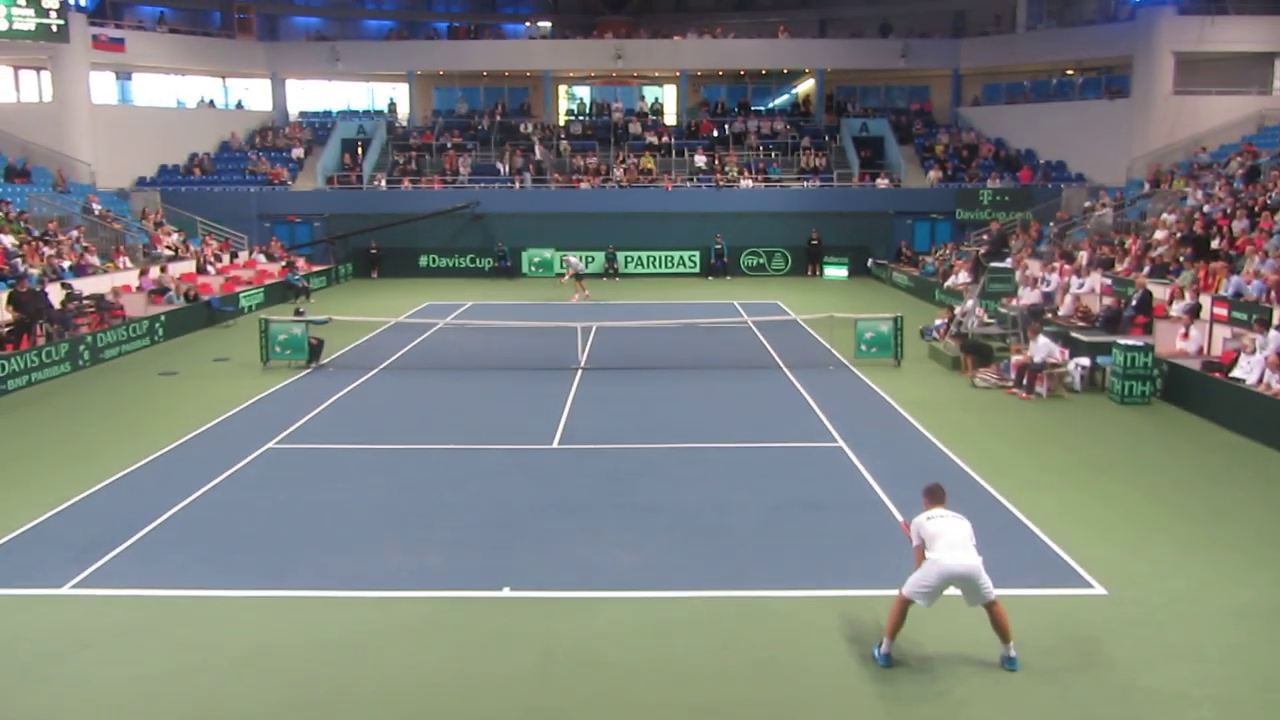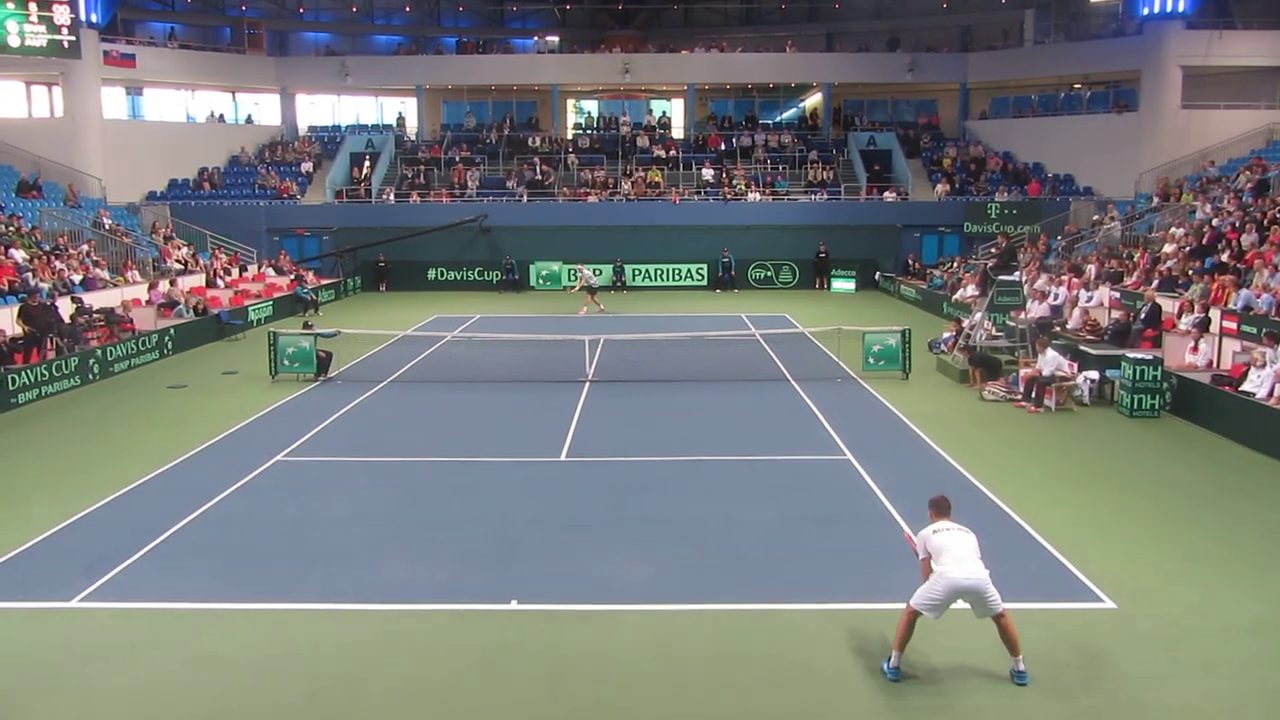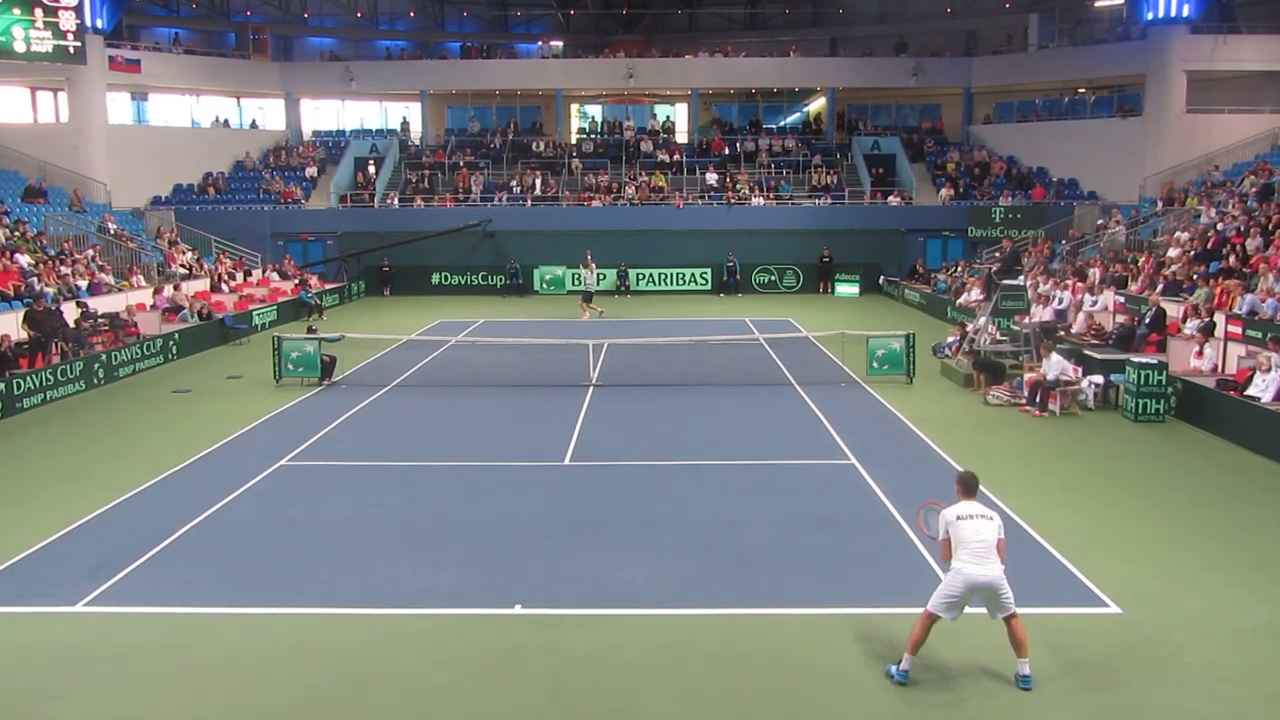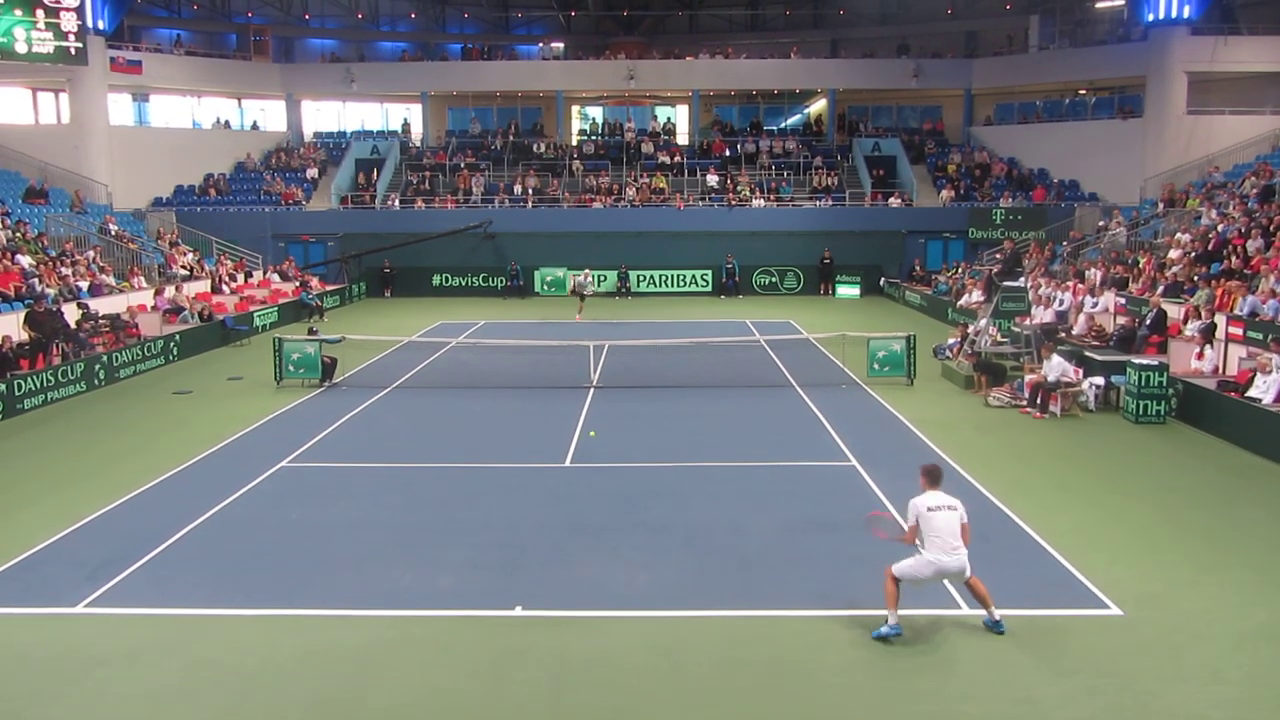
dt=1s
person 1, frame 1
left shoulder: (919, 520)
right shoulder: (962, 519)
left elbow: (920, 563)
left hip: (940, 564)
right hip: (971, 564)
left knee: (902, 600)
right knee: (992, 604)
left ankle: (884, 652)
right ankle: (1009, 655)
person 1, frame 2
left shoulder: (925, 533)
right shoulder: (968, 532)
left elbow: (927, 576)
left hip: (947, 578)
right hip: (978, 578)
left knee: (911, 612)
right knee: (1001, 616)
left ankle: (893, 666)
right ankle: (1019, 669)
person 1, frame 3
left shoulder: (948, 514)
right shoulder: (993, 516)
left hip: (963, 574)
right hip: (994, 574)
left knee: (927, 617)
right knee: (1012, 618)
left ankle: (902, 669)
right ankle: (1024, 673)
person 1, frame 4
left shoulder: (916, 503)
right shoulder: (956, 503)
left elbow: (911, 539)
right elbow: (965, 540)
left wrist: (905, 537)
left hip: (933, 563)
right hip: (959, 561)
left knee: (891, 574)
right knee: (969, 579)
left ankle: (892, 624)
right ankle: (995, 619)
